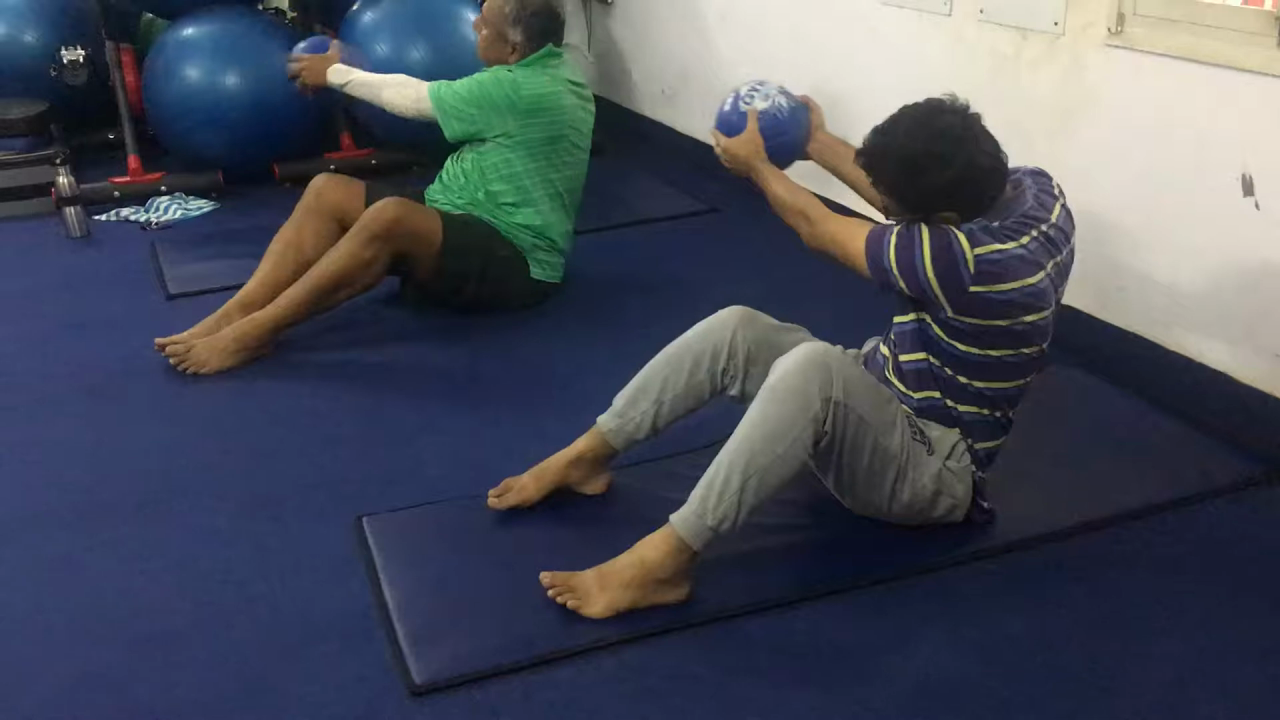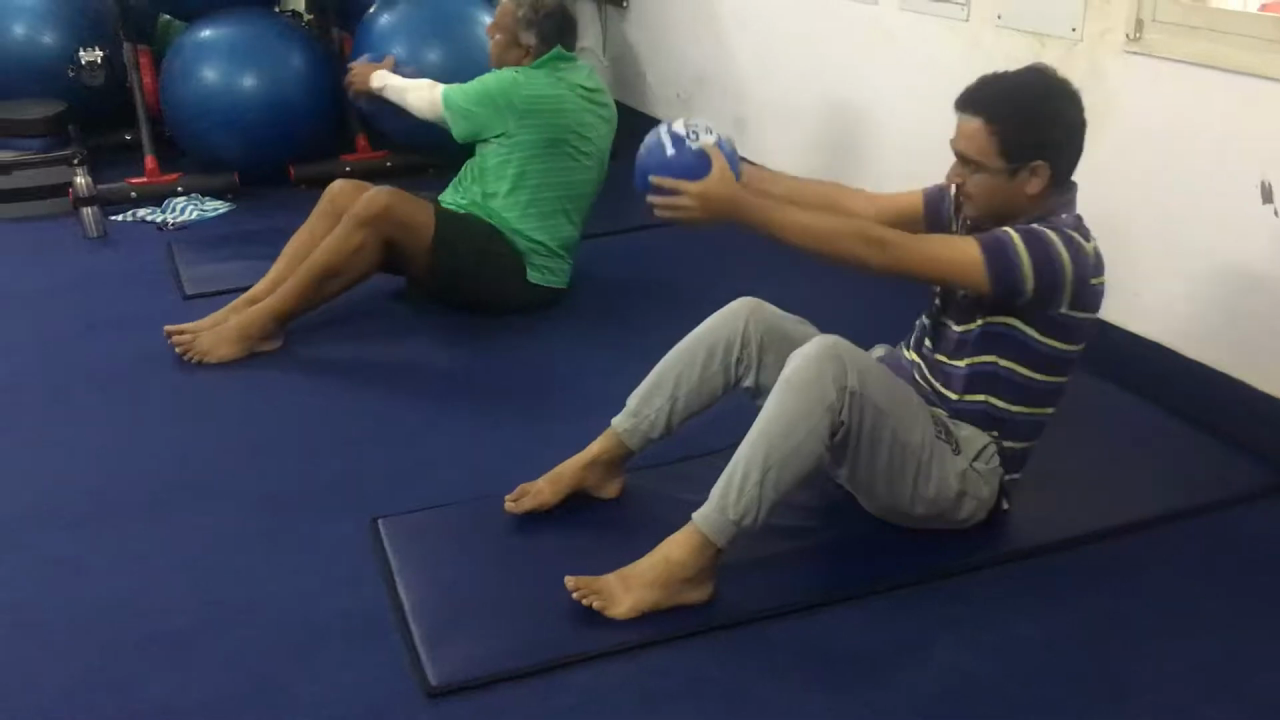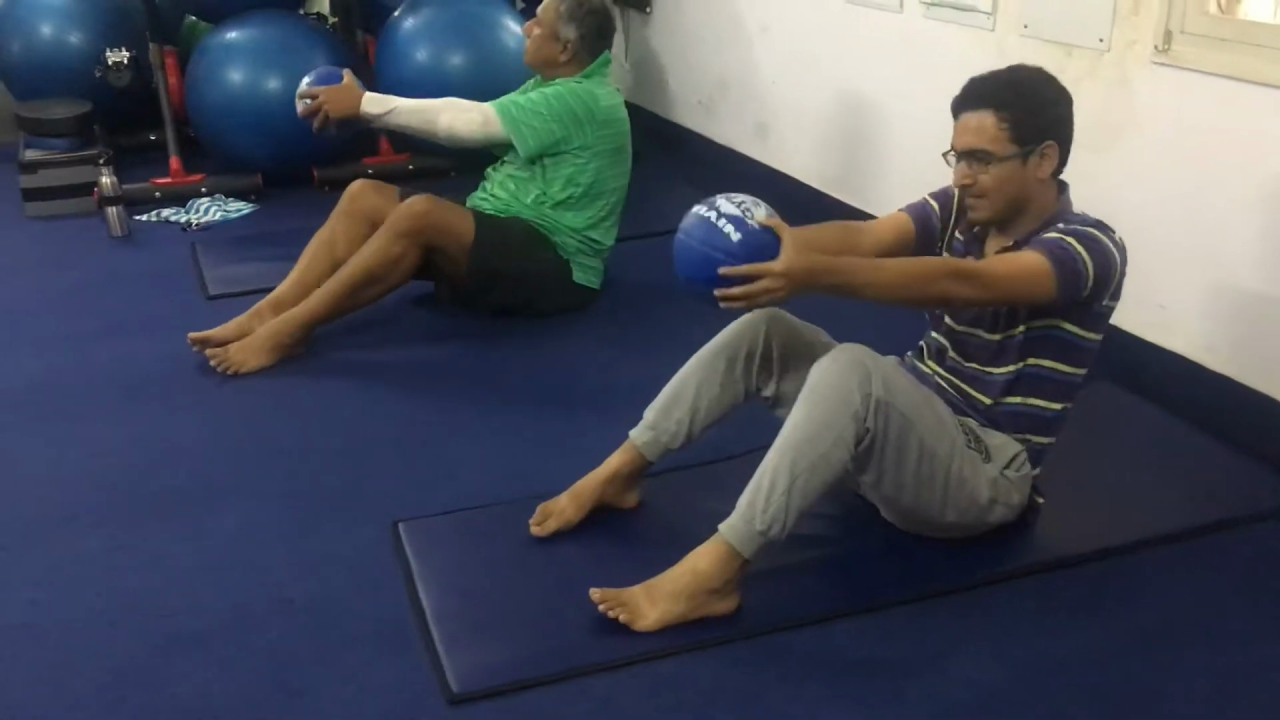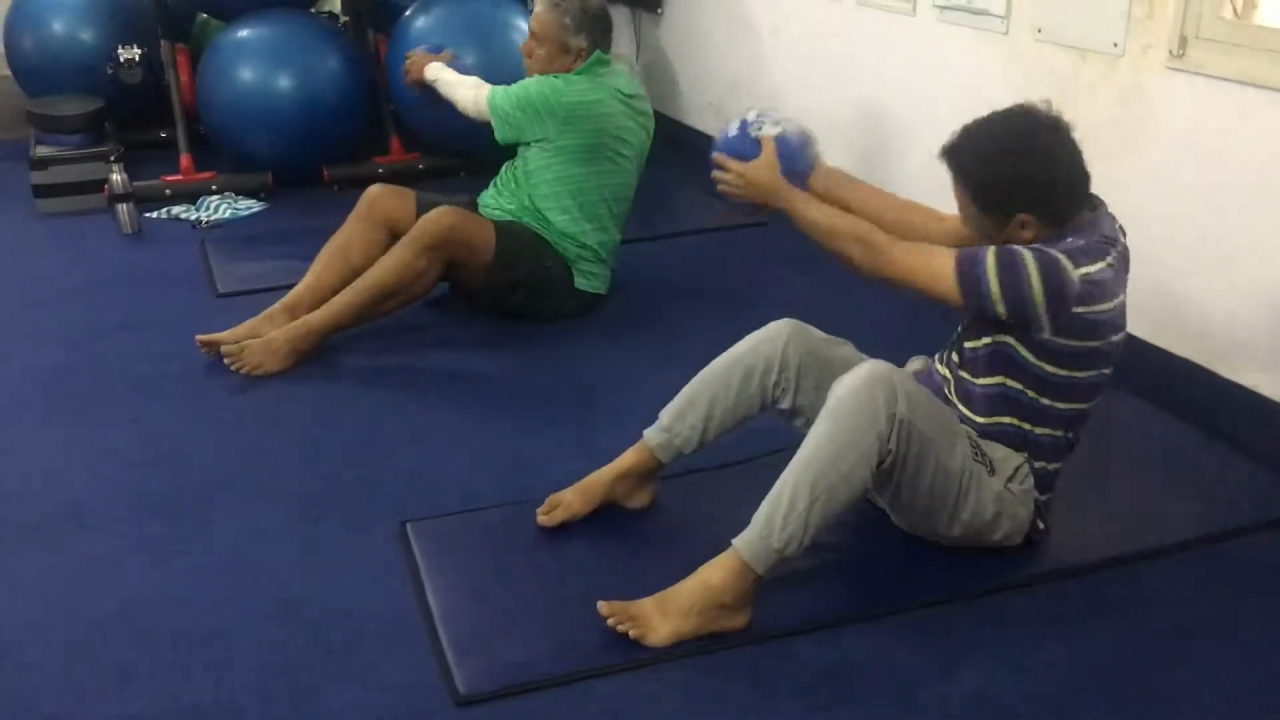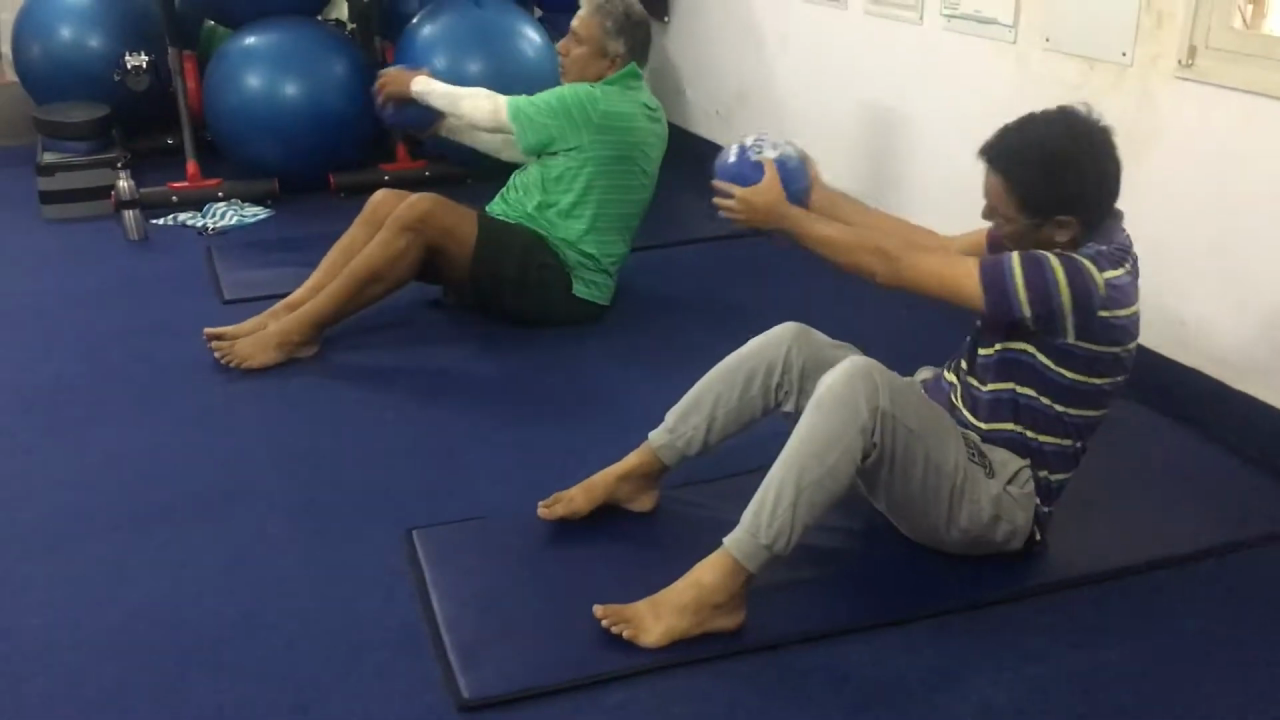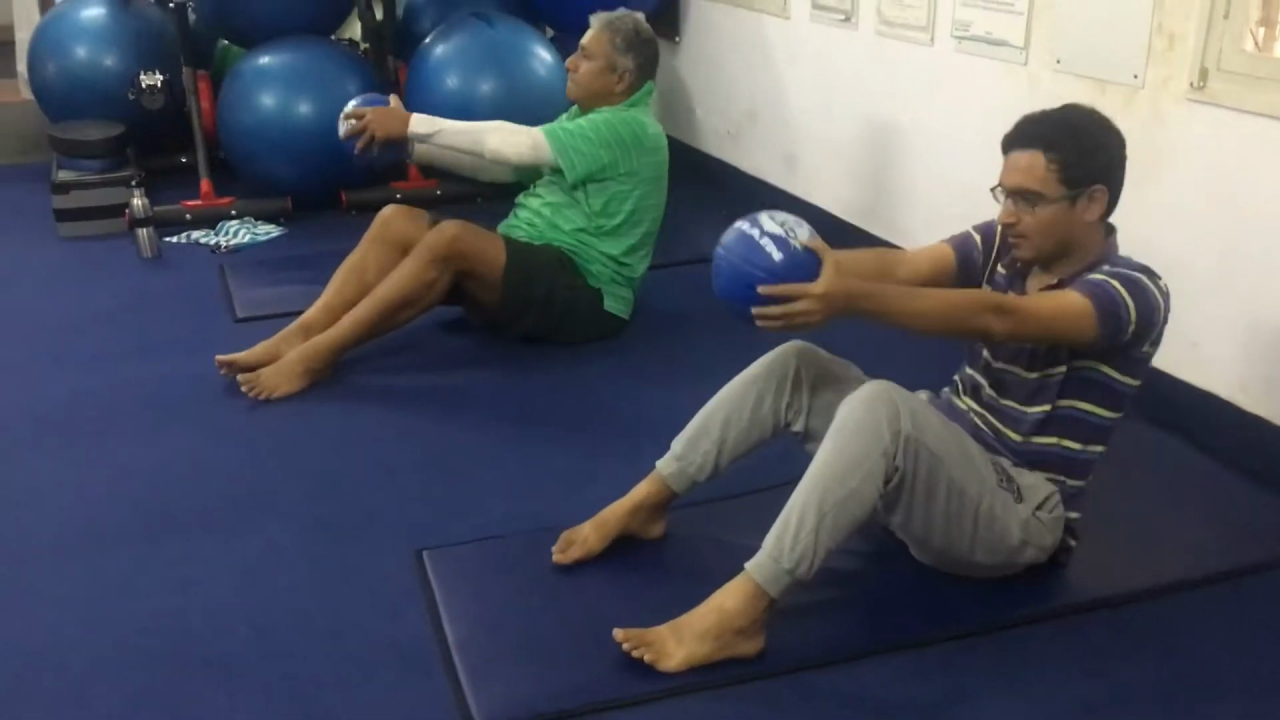
dt=0.4s
person 1, frame 1
left shoulder: (960, 259)
right shoulder: (1033, 189)
left elbow: (818, 226)
right elbow: (911, 193)
left wrist: (757, 163)
right wrist: (819, 143)
left hip: (932, 470)
left knee: (811, 366)
right knee: (737, 329)
left ankle: (665, 560)
right ankle: (585, 457)
person 1, frame 2
left shoulder: (1059, 254)
right shoulder: (986, 200)
left elbow: (879, 248)
right elbow: (866, 207)
left wrist: (738, 207)
right wrist: (740, 178)
left hip: (955, 470)
right hip: (901, 404)
left knee: (826, 359)
right knee: (748, 320)
left ankle: (689, 560)
right ankle: (600, 460)
person 1, frame 3
left shoulder: (1092, 251)
right shoulder: (960, 209)
left elbow: (959, 283)
right elbow: (865, 238)
left wrist: (812, 273)
left hip: (981, 474)
right hip: (909, 418)
left knee: (850, 371)
right knee: (764, 330)
left ankle: (715, 571)
right ankle: (617, 474)
person 1, frame 4
left shoulder: (1048, 276)
right shoulder: (1082, 221)
left elbow: (876, 254)
right elbow: (940, 234)
left wrist: (778, 194)
right wrist: (819, 177)
left hip: (991, 490)
left knee: (872, 386)
right knee: (786, 341)
left ankle: (726, 586)
right ankle: (629, 471)
person 1, frame 5
left shoulder: (1069, 281)
right shoulder: (1089, 230)
left elbow: (895, 265)
right elbow: (946, 254)
left wrist: (782, 215)
right wrist: (823, 197)
left hip: (993, 499)
right hip: (946, 430)
left knee: (858, 381)
right knee: (791, 345)
left ankle: (719, 586)
right ankle: (636, 472)
person 1, frame 6
left shoulder: (1136, 297)
right shoulder: (1005, 244)
left elbow: (996, 317)
right elbow: (902, 267)
left wrist: (850, 298)
right wrist: (813, 265)
left hip: (1014, 513)
right hip: (944, 450)
left knee: (878, 408)
right knee: (794, 364)
left ankle: (740, 611)
right ankle: (643, 504)
person 2, frame 1
left shoulder: (516, 89)
right shoulder: (545, 71)
left elbow: (415, 99)
left wrist: (333, 72)
left hip: (512, 263)
left knee: (390, 217)
right knee: (327, 192)
left ankle: (254, 333)
right ankle: (236, 314)
person 2, frame 2
left shoulder: (519, 91)
right shoulder: (585, 79)
left elbow: (432, 102)
left wrist: (378, 79)
left hip: (518, 269)
right hip: (489, 234)
left knee: (383, 205)
right knee: (343, 195)
left ankle: (260, 325)
right ankle: (245, 308)
person 2, frame 3
left shoulder: (580, 102)
right shoulder: (561, 85)
left elbow: (469, 122)
right elbow: (479, 122)
left wrist: (366, 103)
right wrist: (367, 107)
left hip: (553, 269)
right hip: (508, 235)
left knee: (420, 214)
right knee: (364, 196)
left ankle: (286, 332)
right ankle: (271, 311)
person 2, frame 4
left shoulder: (563, 97)
right shoulder: (618, 84)
left elbow: (478, 101)
left wrist: (432, 70)
left hip: (559, 271)
left knee: (444, 226)
right knee: (381, 201)
left ankle: (302, 336)
right ankle: (285, 315)
person 2, frame 5
left shoulder: (591, 105)
right shoulder: (633, 102)
left elbow: (492, 112)
right elbow: (531, 149)
left wrist: (416, 85)
right wrist: (445, 126)
left hip: (559, 280)
right hip: (537, 248)
left knee: (423, 212)
right knee: (385, 204)
left ankle: (297, 331)
right ankle: (286, 313)
person 2, frame 6
left shoulder: (625, 130)
right shoulder: (591, 117)
left elbow: (515, 146)
right elbow: (507, 166)
left wrist: (413, 125)
right wrist: (411, 145)
left hip: (581, 296)
right hip: (532, 261)
left knee: (451, 239)
right knee: (395, 222)
left ankle: (317, 356)
right ankle: (299, 336)
